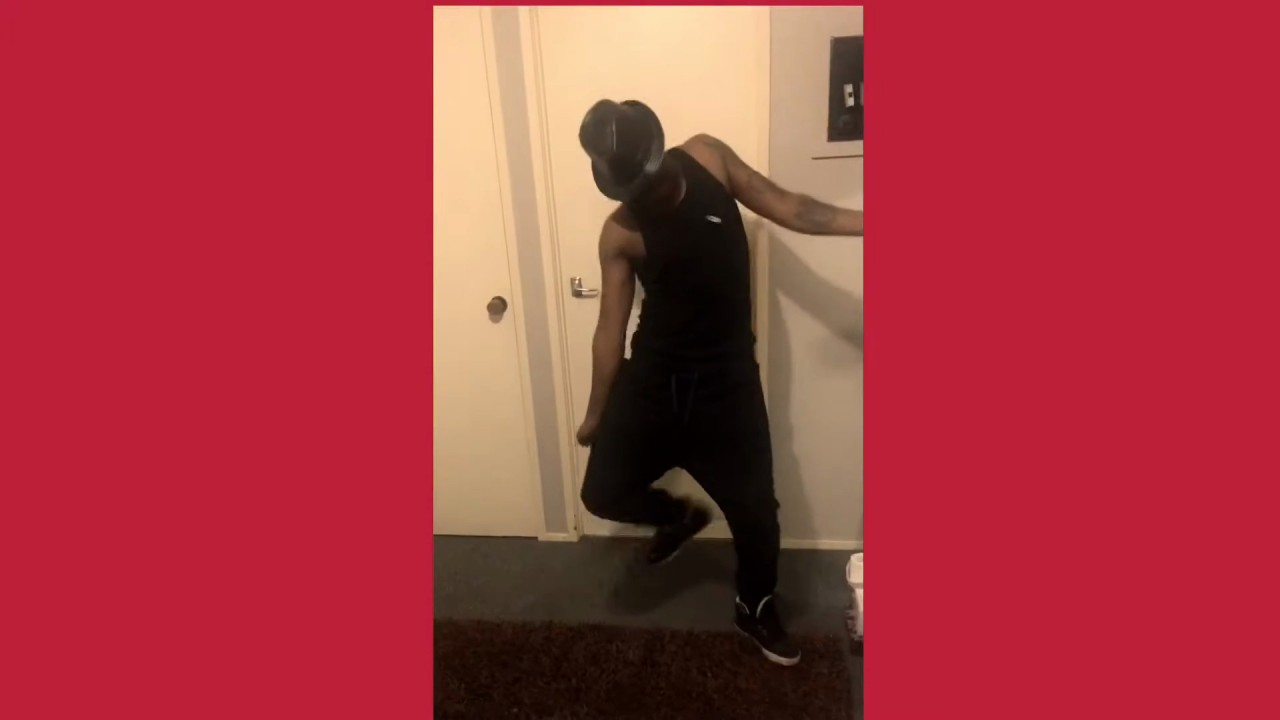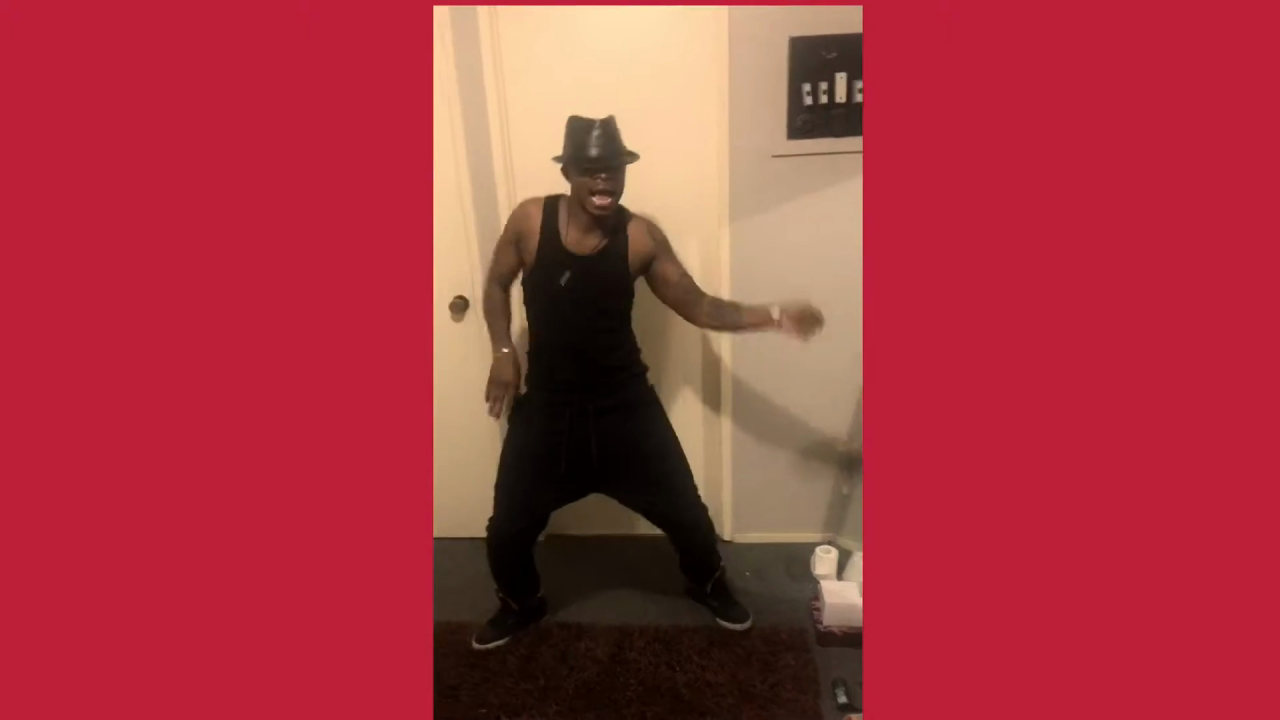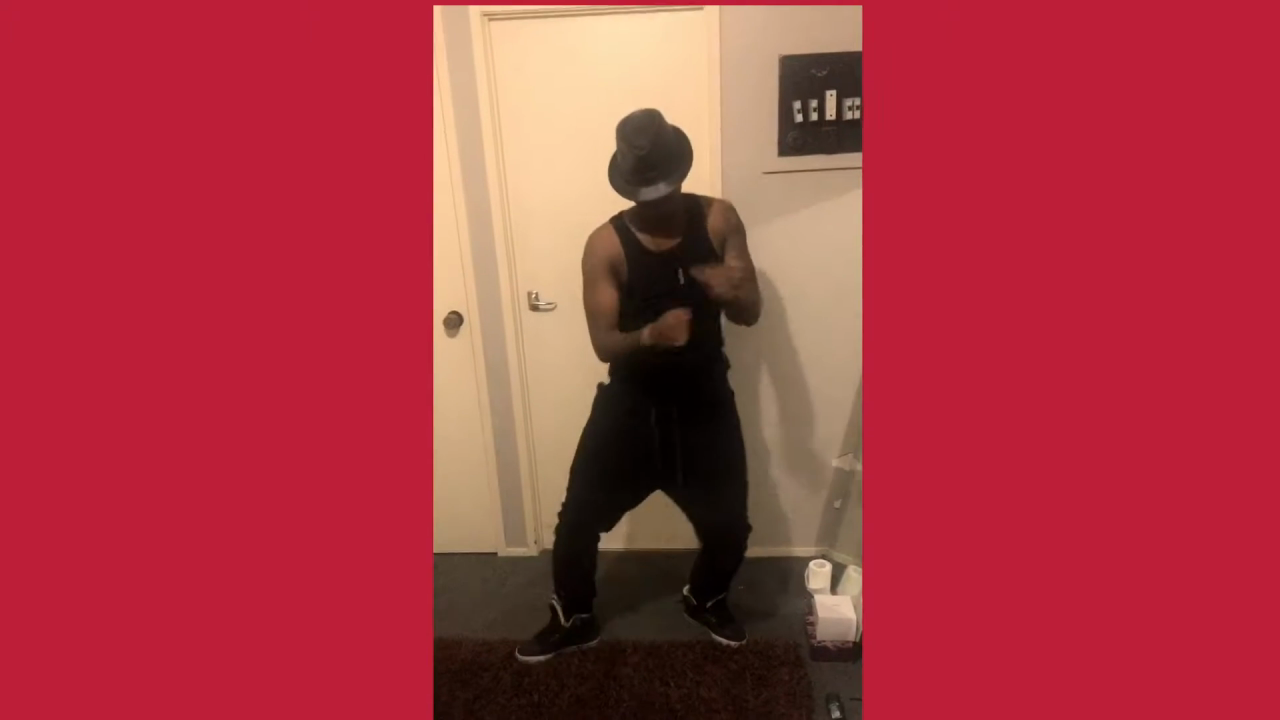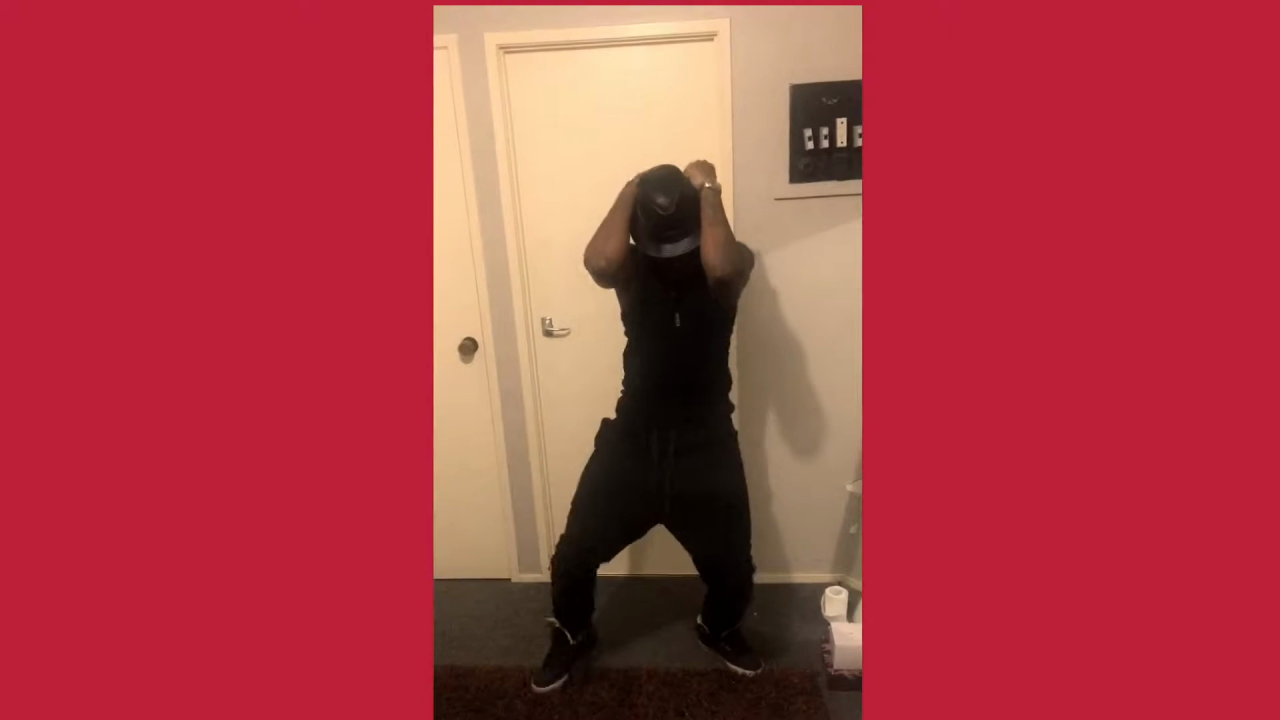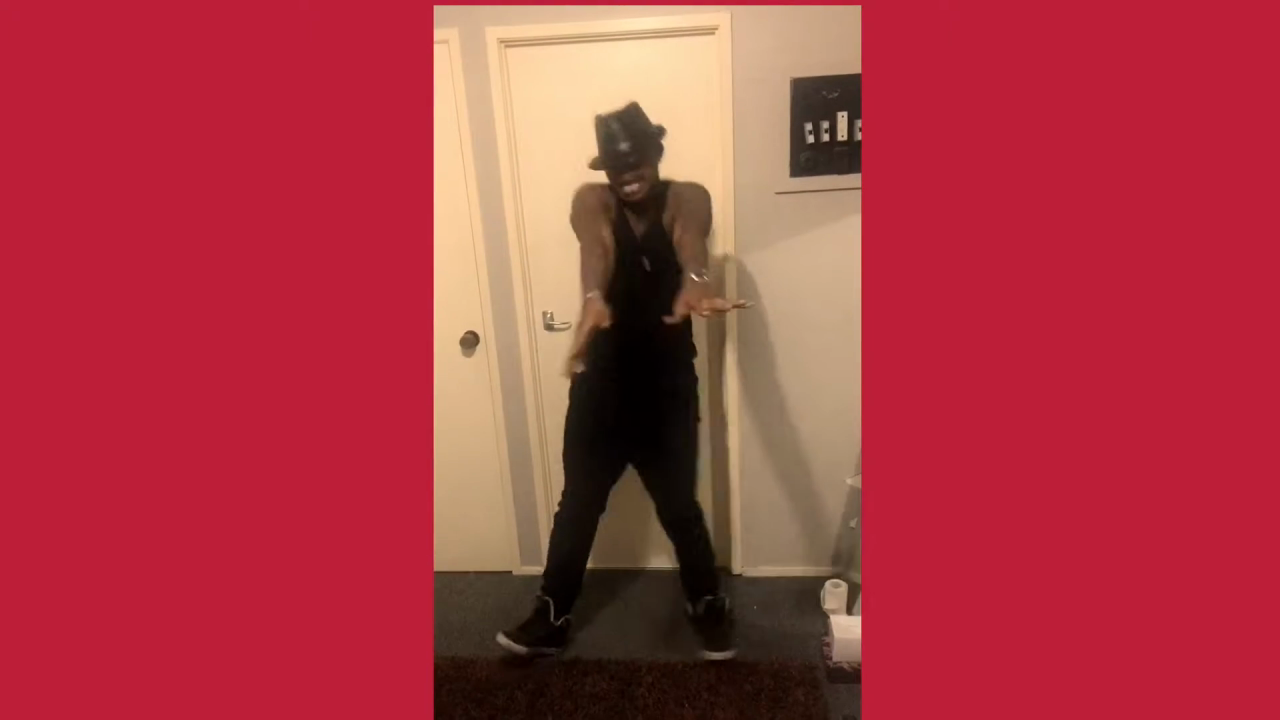
dt=1s
person 1, frame 1
left shoulder: (707, 156)
right shoulder: (620, 232)
left elbow: (786, 208)
right elbow: (612, 325)
left wrist: (868, 221)
right wrist: (595, 414)
left hip: (728, 382)
right hip: (651, 381)
left knee: (754, 511)
right knee: (603, 493)
left ankle: (756, 608)
right ankle: (678, 517)
person 1, frame 2
left shoulder: (640, 237)
right shoulder: (530, 217)
left elbow: (699, 307)
right elbow: (496, 283)
left wrist: (776, 316)
right wrist: (503, 352)
left hip: (624, 407)
right hip: (546, 410)
left knee: (688, 518)
right knee: (508, 530)
left ankle: (708, 584)
right ankle: (520, 603)
person 1, frame 3
left shoulder: (718, 219)
right shoulder: (605, 244)
left elbow: (748, 310)
right elbow: (604, 341)
left wrist: (735, 291)
right wrist: (650, 335)
left hip: (705, 404)
right hip: (630, 403)
left knee: (727, 525)
right knee: (578, 517)
left ankle: (705, 599)
right ankle: (574, 618)
person 1, frame 4
left shoulder: (733, 263)
right shoulder: (632, 268)
left elbow: (722, 265)
right elbow: (598, 261)
left wrist: (708, 187)
right wrist: (631, 190)
left hip: (705, 442)
right hip: (633, 438)
left knee: (732, 568)
right knee: (574, 553)
left ankle: (719, 628)
right ankle: (570, 636)
person 1, frame 5
left shoulder: (688, 198)
right shoulder: (592, 201)
left elbow: (689, 235)
right elbow: (595, 246)
left wrist: (695, 282)
right wrist: (595, 300)
left hip: (668, 385)
right hip: (602, 384)
left knee: (678, 506)
right knee: (578, 504)
left ankle: (707, 605)
right ankle: (551, 616)
